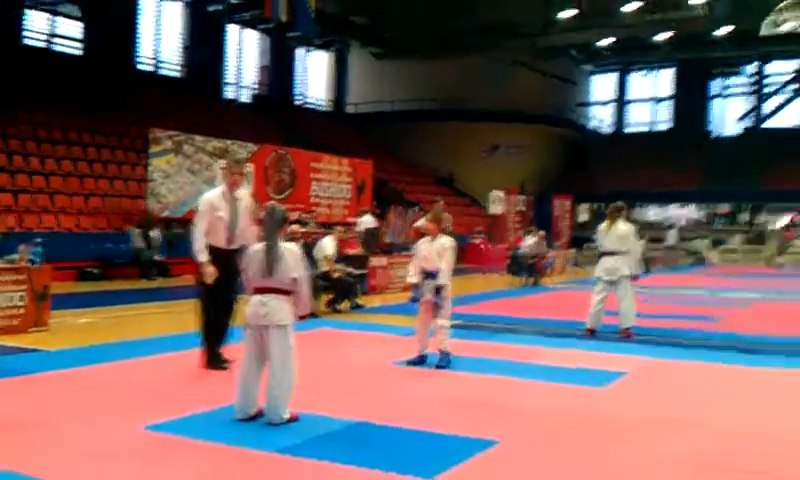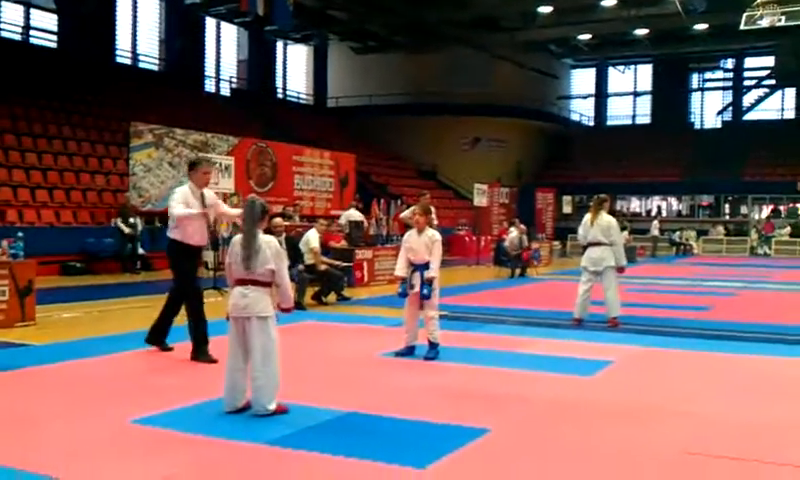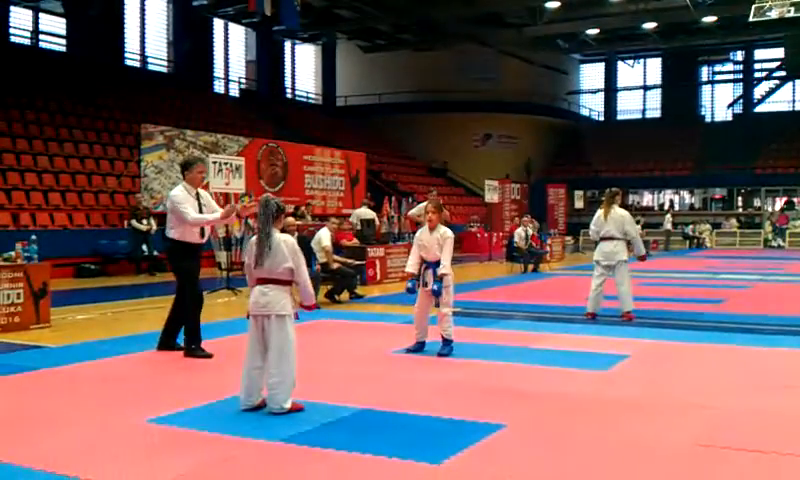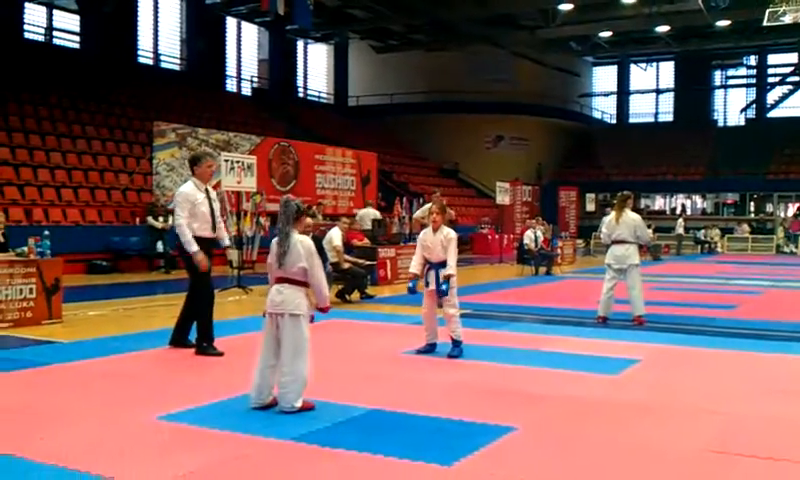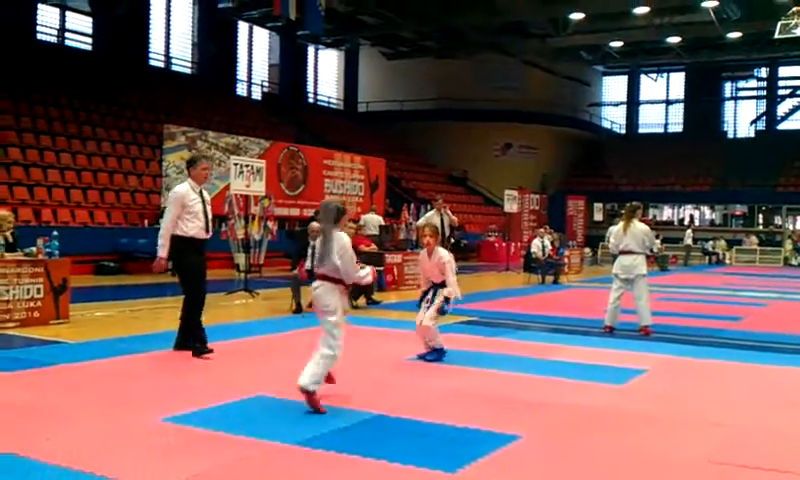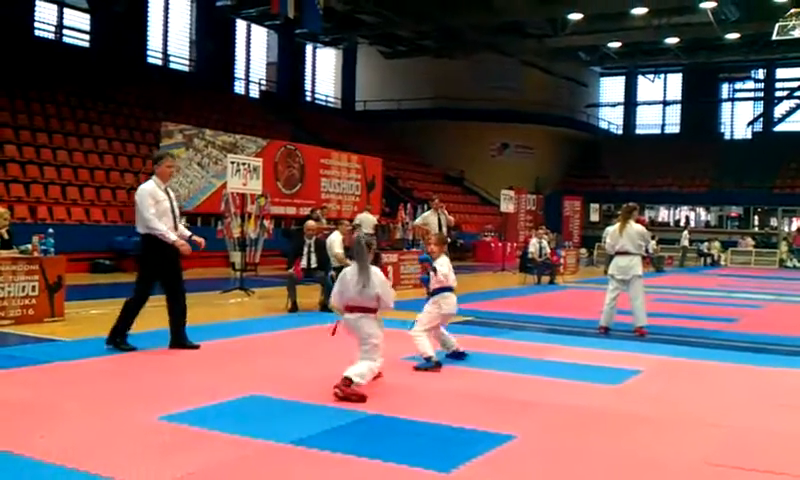
dt=0.4s
person 1, frame 1
left shoulder: (254, 251)
right shoulder: (291, 251)
left elbow: (248, 283)
right elbow: (301, 285)
right wrist: (303, 309)
left hip: (256, 308)
right hip: (279, 310)
left knee: (252, 361)
right knee: (280, 362)
left ankle: (245, 408)
right ankle: (278, 412)
person 1, frame 2
left shoulder: (236, 242)
right shoulder: (270, 243)
left elbow: (230, 275)
right elbow: (281, 276)
right wrist: (286, 303)
left hip: (237, 300)
right hip: (260, 302)
left knee: (237, 354)
right knee: (263, 354)
left ankle: (234, 401)
right ankle: (264, 403)
person 1, frame 3
left shoulder: (253, 242)
right shoulder: (287, 241)
left elbow: (249, 275)
right elbow: (301, 274)
right wrist: (308, 300)
left hip: (257, 299)
right hip: (279, 300)
left knee: (255, 352)
right knee: (281, 353)
left ankle: (250, 399)
right ankle: (280, 402)
person 1, frame 4
left shoulder: (277, 241)
right shoulder: (304, 242)
right elbow: (316, 276)
right wrist: (324, 301)
left hip: (275, 296)
right hip: (296, 299)
left knee: (269, 350)
right knee: (296, 353)
left ankle: (261, 397)
right ankle: (290, 401)
person 1, frame 5
left shoulder: (323, 238)
right shoulder: (342, 239)
right elbow: (351, 274)
left wrist: (359, 270)
right wrist: (369, 272)
left hip: (321, 288)
right hip: (332, 293)
left knee: (330, 337)
right knee: (331, 344)
left ankle: (323, 369)
right ankle: (310, 385)
person 1, frame 6
left shoulder: (346, 272)
right shoulder: (376, 273)
left elbow: (335, 302)
right elbow: (388, 302)
right wrist: (376, 304)
left hip: (349, 318)
right hip: (367, 320)
left knee: (369, 351)
right knee: (372, 360)
left ankle: (367, 373)
right ankle: (345, 385)
person 2, frame 1
left shoulder: (245, 200)
right shoulder: (210, 198)
left elbow: (248, 228)
right elbow: (199, 232)
right wrist: (203, 262)
left hip: (231, 255)
right hip: (211, 256)
left knee: (227, 304)
right knee: (212, 304)
left ankle: (214, 348)
right ankle: (212, 354)
person 2, frame 2
left shoulder: (208, 195)
right shoulder: (181, 193)
left elbow: (226, 211)
right elbow: (176, 213)
right wrist: (198, 213)
left hip: (194, 251)
right hip: (180, 250)
left knee: (179, 295)
right knee: (194, 297)
left ankle: (157, 335)
right ankle: (200, 349)
person 2, frame 3
left shoulder: (203, 195)
right shoulder: (177, 195)
left elbow: (219, 216)
right elbow: (191, 219)
left wrist: (232, 213)
right wrist: (220, 216)
left hip: (194, 250)
right hip: (179, 250)
left knee: (184, 295)
right knee: (194, 296)
left ankle: (167, 340)
right ankle: (192, 345)
person 2, frame 4
left shoulder: (209, 192)
right shoulder: (185, 192)
left elbow: (217, 222)
right elbow: (181, 225)
left wrist: (227, 244)
right wrist: (195, 252)
left hip: (205, 246)
right hip: (192, 247)
left knee: (197, 293)
right knee: (205, 293)
left ankle: (179, 337)
right ankle: (204, 343)
person 2, frame 5
left shoulder: (203, 194)
right shoulder: (179, 192)
right elbow: (168, 225)
right wrist: (162, 255)
left hip: (198, 246)
right hip: (183, 247)
left knee: (198, 294)
right knee: (193, 294)
left ankle: (185, 339)
right ankle: (198, 340)
person 2, frame 6
left shoulder: (168, 192)
right shoulder: (147, 190)
right elbow: (151, 221)
left wrist: (190, 236)
right wrist: (175, 240)
left hip: (167, 247)
right hip: (153, 246)
left knee: (177, 292)
right knee: (142, 294)
left ankle: (178, 338)
right ankle: (117, 336)
person 3, frame 1
left shoulder: (447, 243)
right shoulder: (422, 243)
left elbow: (446, 268)
right elbow: (416, 265)
left wrist: (439, 288)
right wrist: (415, 286)
left hip: (439, 285)
right hip: (425, 284)
left knee: (441, 320)
right knee: (422, 321)
left ankle: (445, 354)
right ankle: (422, 354)
person 3, frame 2
left shoulder: (434, 236)
right shoulder: (408, 236)
left elbow: (435, 260)
right elbow: (403, 257)
left wrist: (429, 280)
right wrist: (402, 279)
left hip: (427, 276)
right hip: (413, 275)
left knee: (430, 312)
right knee: (410, 313)
left ankle: (433, 346)
right ankle: (410, 344)
person 3, frame 3
left shoulder: (446, 233)
right shoulder: (420, 234)
left elbow: (446, 257)
right elbow: (415, 255)
left wrist: (440, 278)
right wrist: (412, 276)
left hip: (441, 274)
right hip: (426, 273)
left knee: (444, 310)
right knee: (420, 309)
left ankle: (447, 342)
right ankle: (420, 341)
person 3, frame 4
left shoulder: (449, 234)
right shoulder: (423, 235)
left elbow: (451, 258)
right elbow: (418, 257)
left wrist: (447, 280)
right wrist: (414, 278)
left hip: (444, 274)
right hip: (429, 273)
left knee: (451, 310)
right knee: (427, 311)
left ankle: (457, 344)
right ankle: (431, 343)
person 3, frame 5
left shoulder: (444, 256)
right shoulder: (423, 255)
left elbow: (450, 279)
left wrist: (446, 300)
right wrist: (423, 294)
left hip: (445, 291)
right hip: (433, 290)
left knee: (427, 322)
right knee: (420, 322)
left ankle: (437, 350)
right ankle: (432, 349)
person 3, frame 6
left shoulder: (442, 261)
right shoulder: (440, 260)
left elbow: (445, 277)
left wrist: (431, 267)
right wrist: (429, 280)
left hip: (441, 301)
right hip: (445, 299)
left knee: (418, 331)
right knee: (435, 327)
left ankle: (431, 360)
right ankle: (456, 350)
person 4, frame 1
left shoulder: (603, 227)
right shoulder: (627, 228)
right elbow: (632, 251)
right wrist: (634, 270)
left hip: (605, 263)
right hip: (620, 264)
left knee: (598, 296)
right knee: (624, 297)
left ankle: (591, 326)
right ankle: (625, 328)
person 4, frame 2
left shoulder: (587, 218)
right shoulder: (610, 220)
left elbow: (581, 238)
right elbow: (616, 242)
right wrist: (620, 262)
left hip: (590, 254)
right hip: (605, 255)
left knee: (585, 286)
right knee: (610, 287)
left ankle: (578, 316)
right ankle: (613, 317)
person 4, frame 3
left shoulder: (599, 213)
right shoulder: (624, 214)
left elbow: (593, 233)
right elbow: (633, 234)
right wrist: (640, 252)
left hip: (602, 249)
right hip: (618, 249)
left knee: (597, 280)
right knee: (623, 282)
left ankle: (591, 310)
right ankle: (627, 311)
person 4, frame 4
left shoulder: (611, 217)
right shoulder: (635, 218)
left elbow: (605, 237)
right elbow: (644, 237)
right wrist: (646, 242)
left hip: (614, 252)
right hip: (629, 252)
left knee: (609, 284)
right knee: (634, 285)
left ankle: (602, 314)
right ankle: (638, 315)
person 4, frame 5
left shoulder: (619, 227)
right shoulder: (643, 228)
left elbow: (612, 247)
right elbow: (651, 245)
left hip: (622, 262)
right hip: (637, 262)
left knee: (616, 294)
right knee: (641, 295)
left ankle: (609, 324)
right ankle: (644, 326)
person 4, frame 6
left shoulder: (616, 228)
right shoulder: (639, 229)
left elbow: (609, 247)
right elbow: (647, 242)
left hip: (618, 262)
right hip: (633, 263)
left knee: (612, 294)
right knee: (637, 296)
left ankle: (604, 324)
right ankle: (639, 326)
